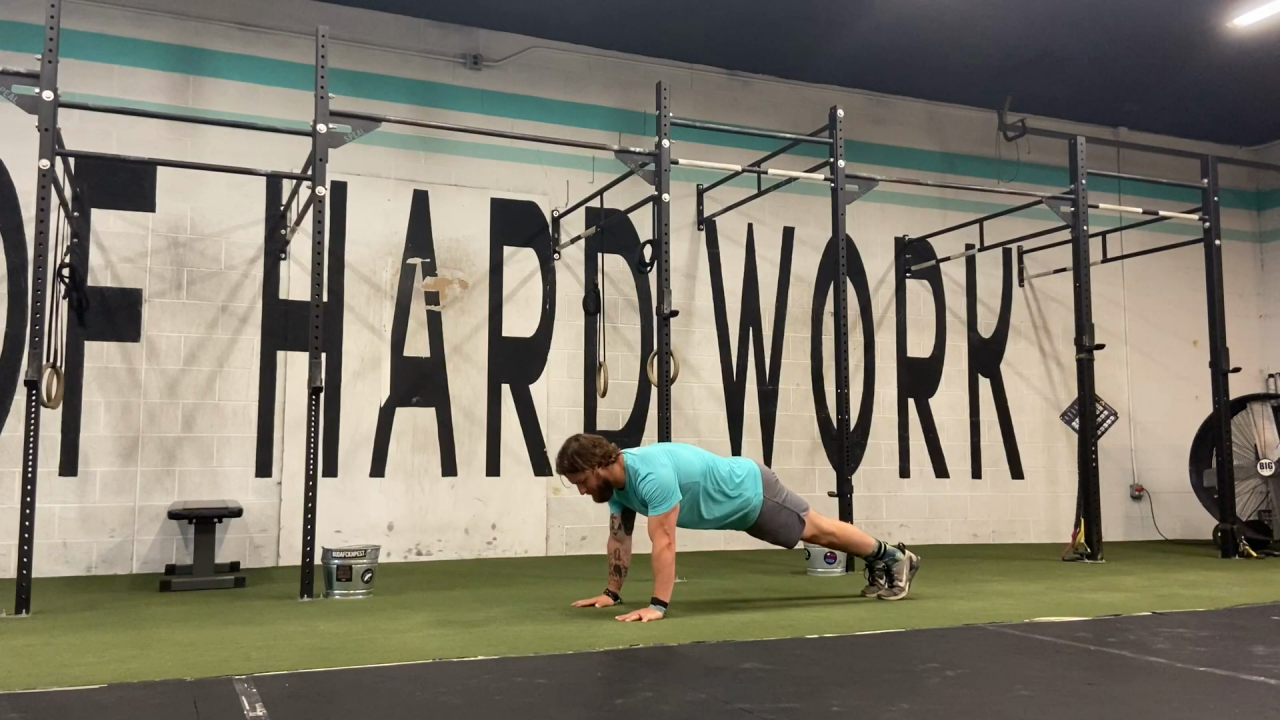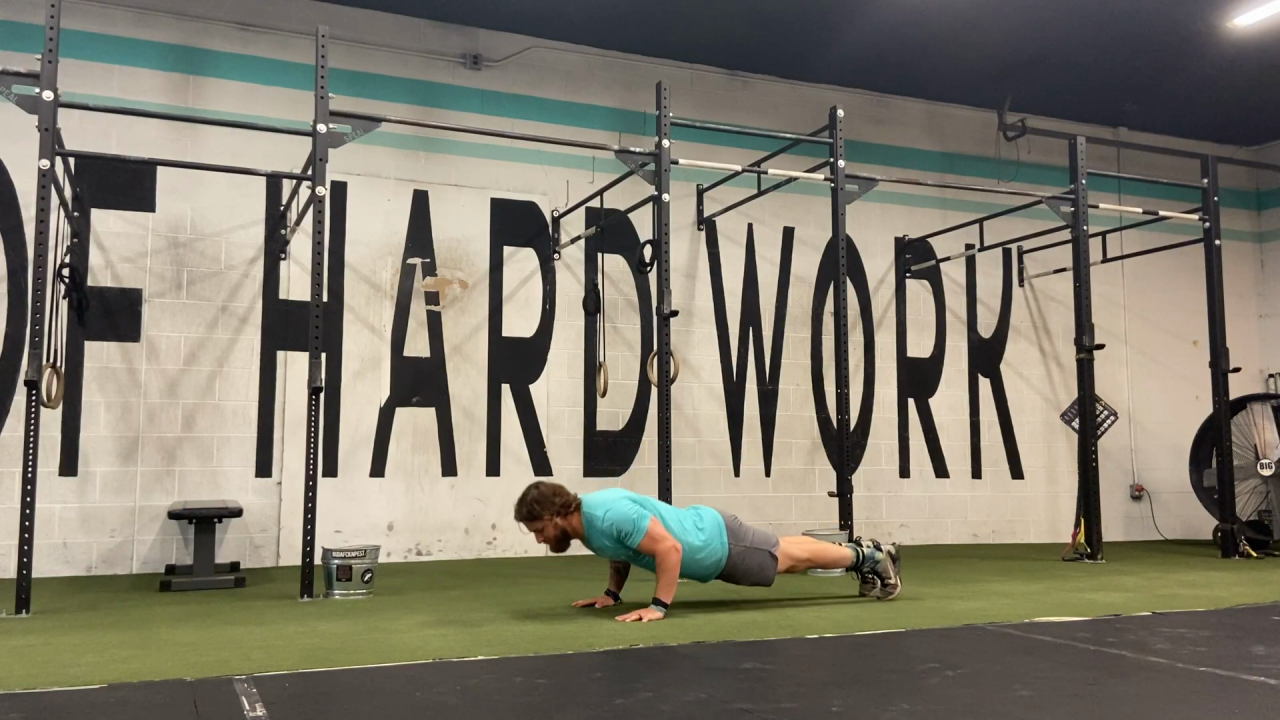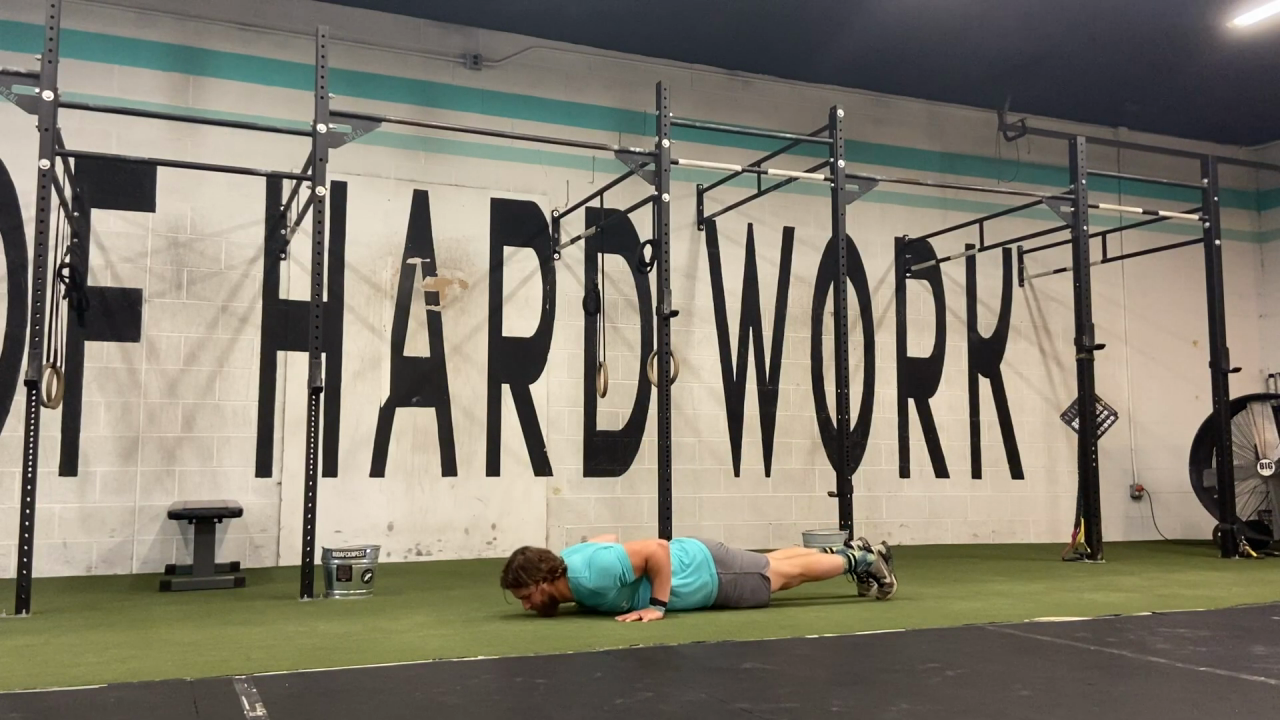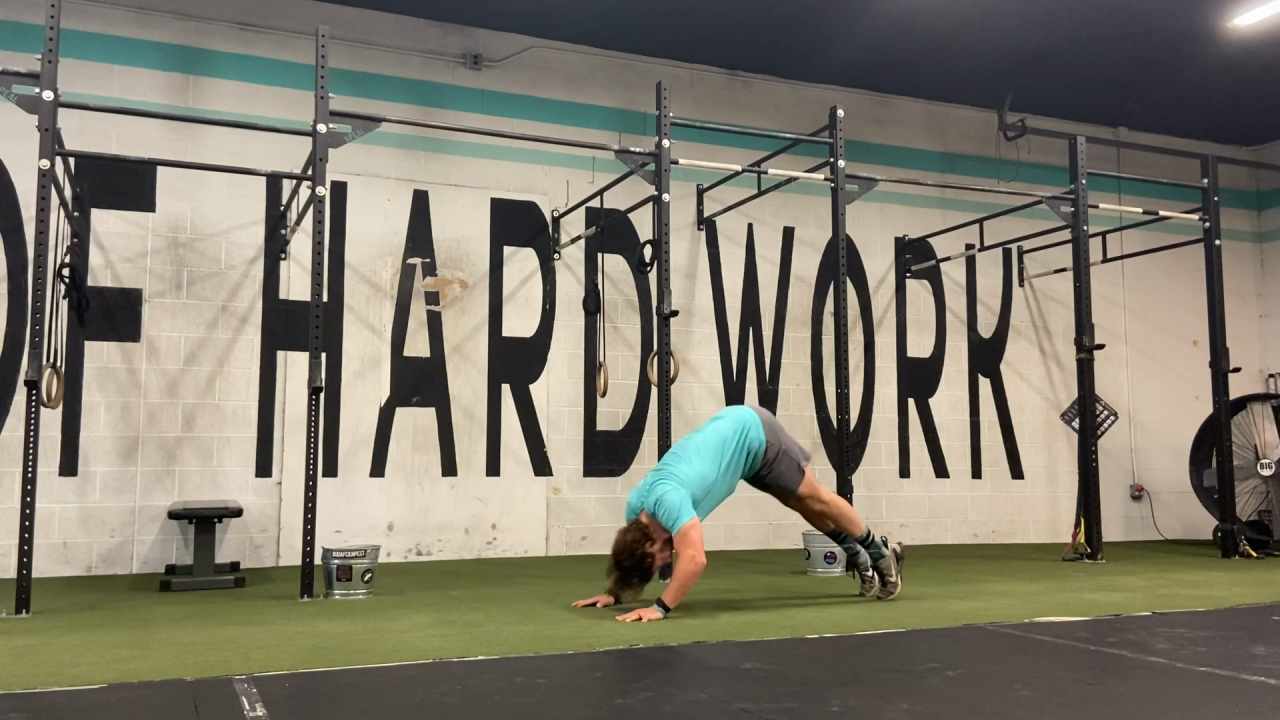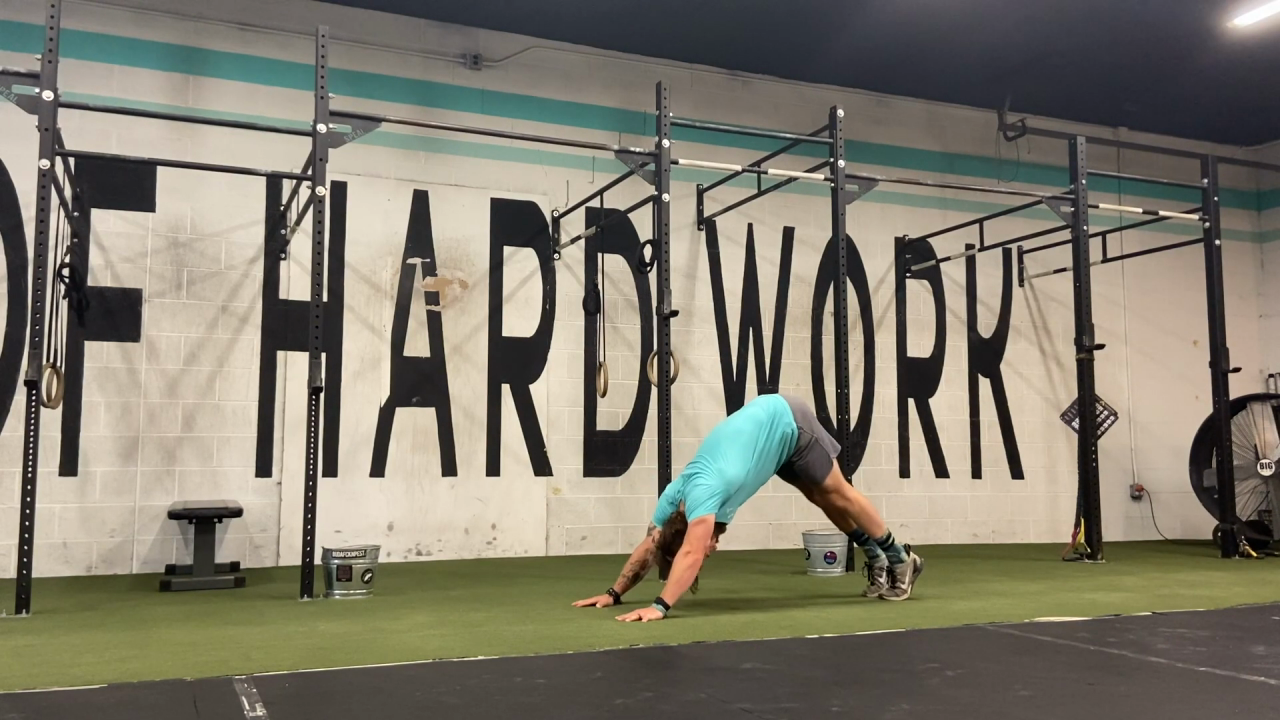
dt=1s
person 1, frame 1
left shoulder: (652, 474)
right shoulder: (617, 480)
left elbow: (664, 543)
right elbow: (619, 537)
left wrist: (658, 605)
right wrist: (612, 592)
left hip: (750, 492)
right hip: (738, 502)
left knee: (819, 531)
right knee: (816, 535)
left ankle: (893, 557)
right ankle: (878, 562)
person 1, frame 2
left shoulder: (608, 515)
right shoulder: (586, 521)
left elbow: (669, 550)
right elbow: (621, 548)
left wrist: (658, 606)
right wrist: (611, 593)
left hip: (718, 544)
right hip: (703, 537)
left knee: (794, 558)
right knee: (787, 554)
left ankle: (872, 557)
right ankle: (861, 551)
person 1, frame 3
left shoulder: (590, 578)
right shoulder: (567, 559)
left elbow: (657, 548)
right elbow: (607, 538)
left wrist: (657, 605)
right wrist: (602, 600)
left hip: (707, 573)
right hip: (690, 557)
left knee: (787, 573)
right knee: (776, 564)
left ankle: (863, 559)
right ankle: (850, 551)
person 1, frame 4
left shoulder: (666, 501)
right shoulder: (637, 504)
left elbow: (694, 559)
right elbow: (649, 555)
left wrist: (660, 608)
right wrist: (613, 594)
left hip: (753, 432)
right hip: (730, 430)
left knee: (813, 497)
right knee: (799, 502)
left ankle: (881, 553)
right ankle: (858, 556)
person 1, frame 5
left shoulder: (701, 493)
right shoulder: (674, 497)
left elbow: (690, 554)
right elbow: (649, 547)
left wrist: (660, 606)
right wrist: (614, 592)
left hip: (786, 421)
right hip: (762, 420)
left knee: (836, 494)
right knee: (822, 498)
left ankle: (899, 558)
right ankle: (877, 559)
